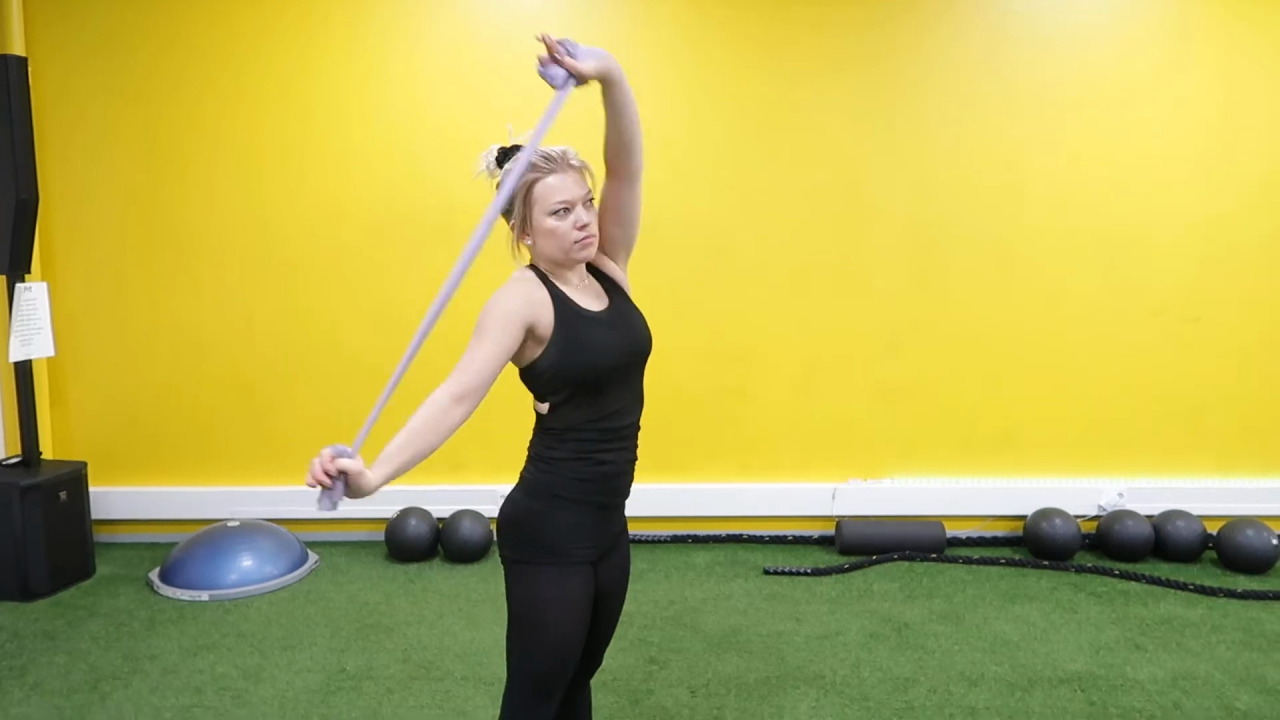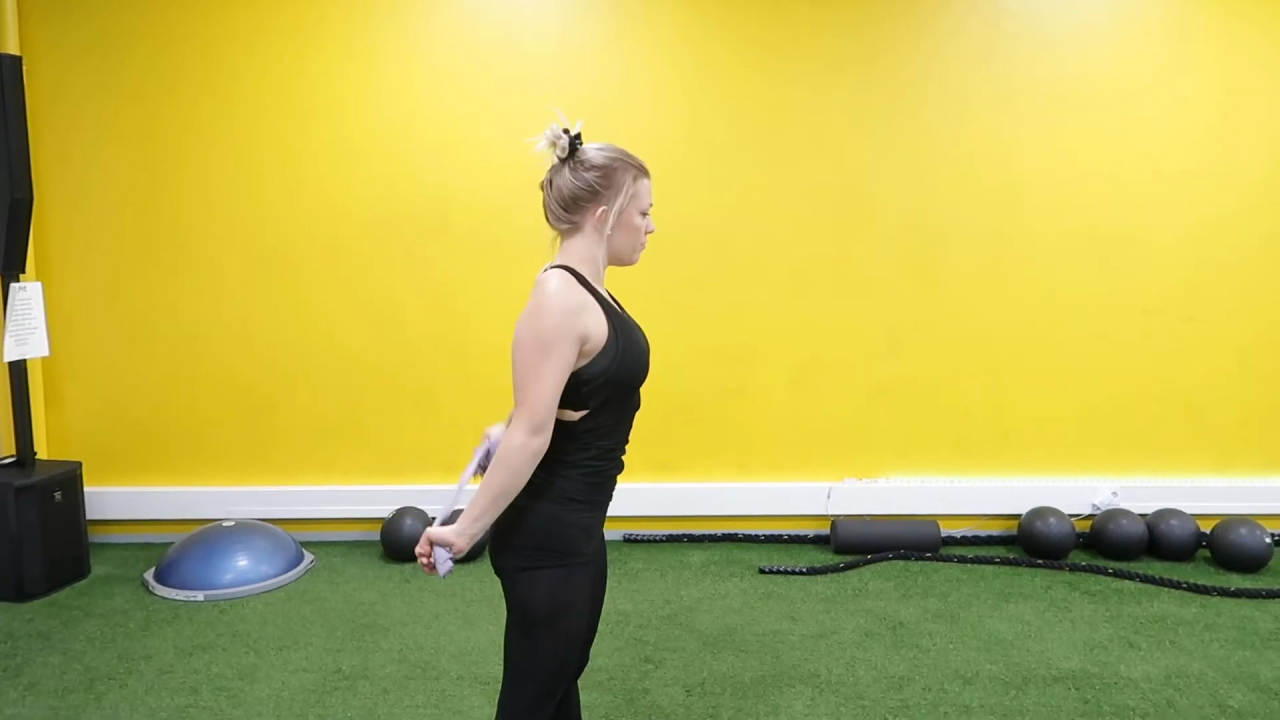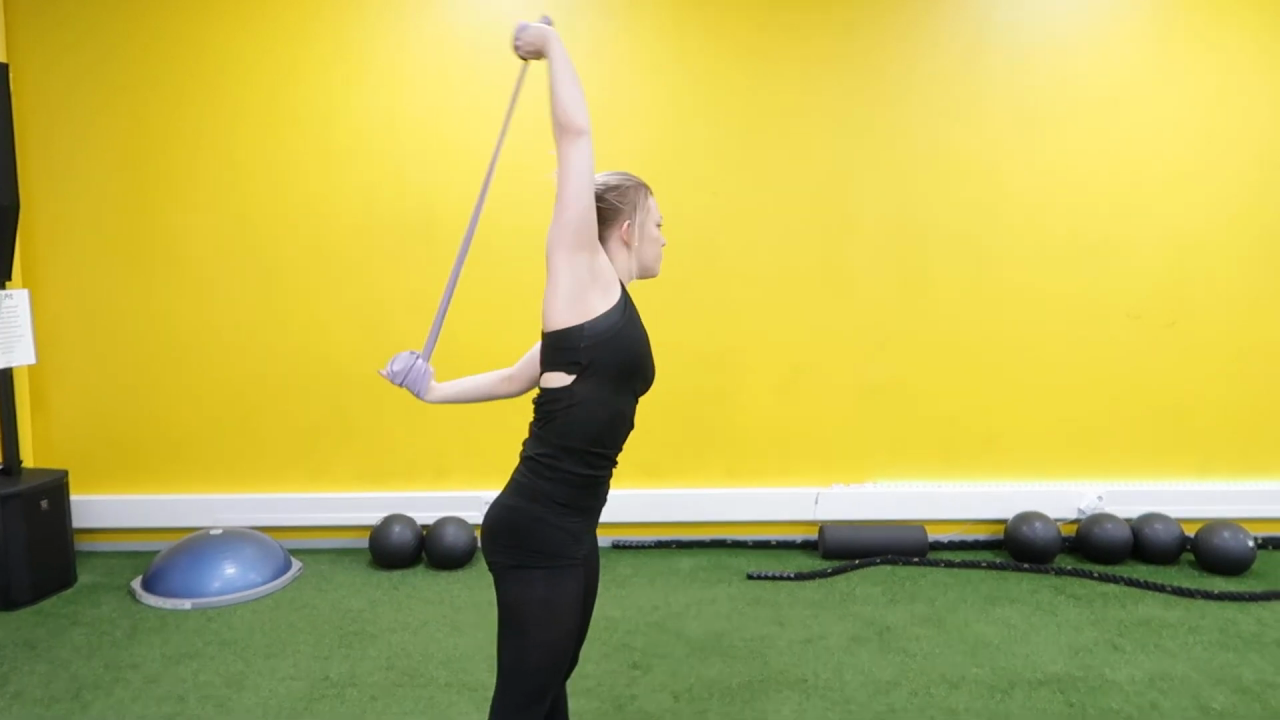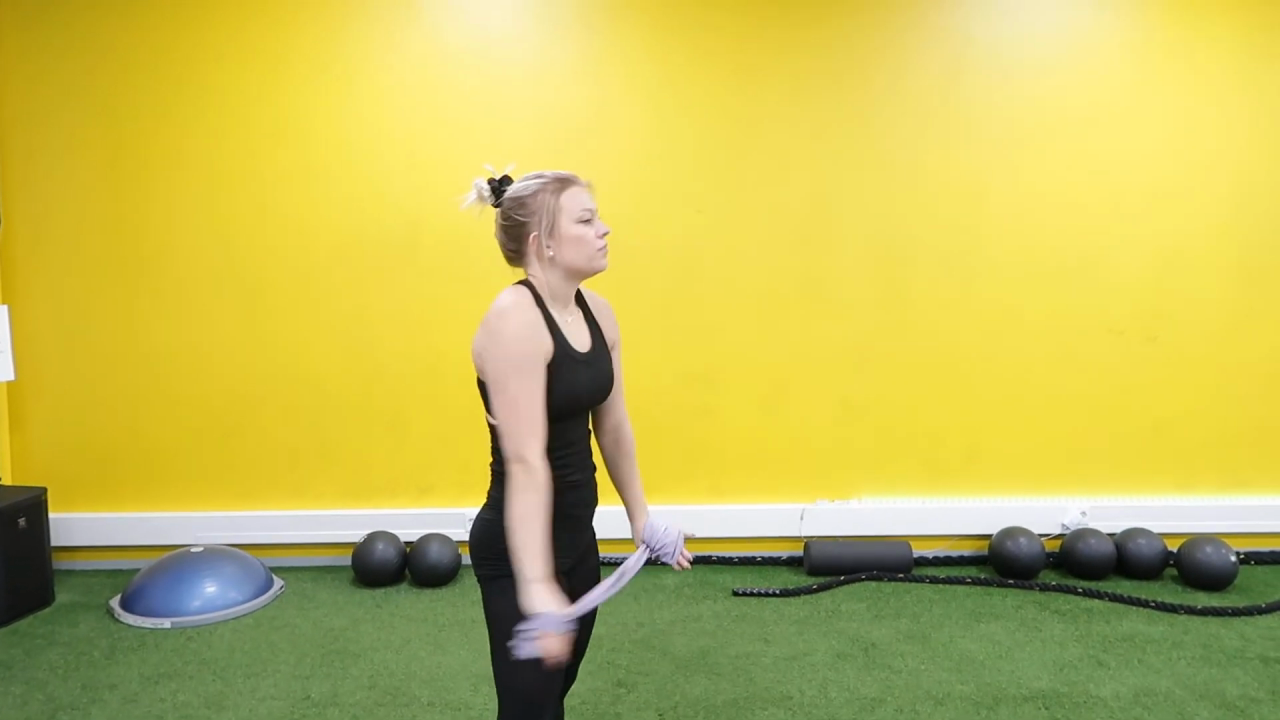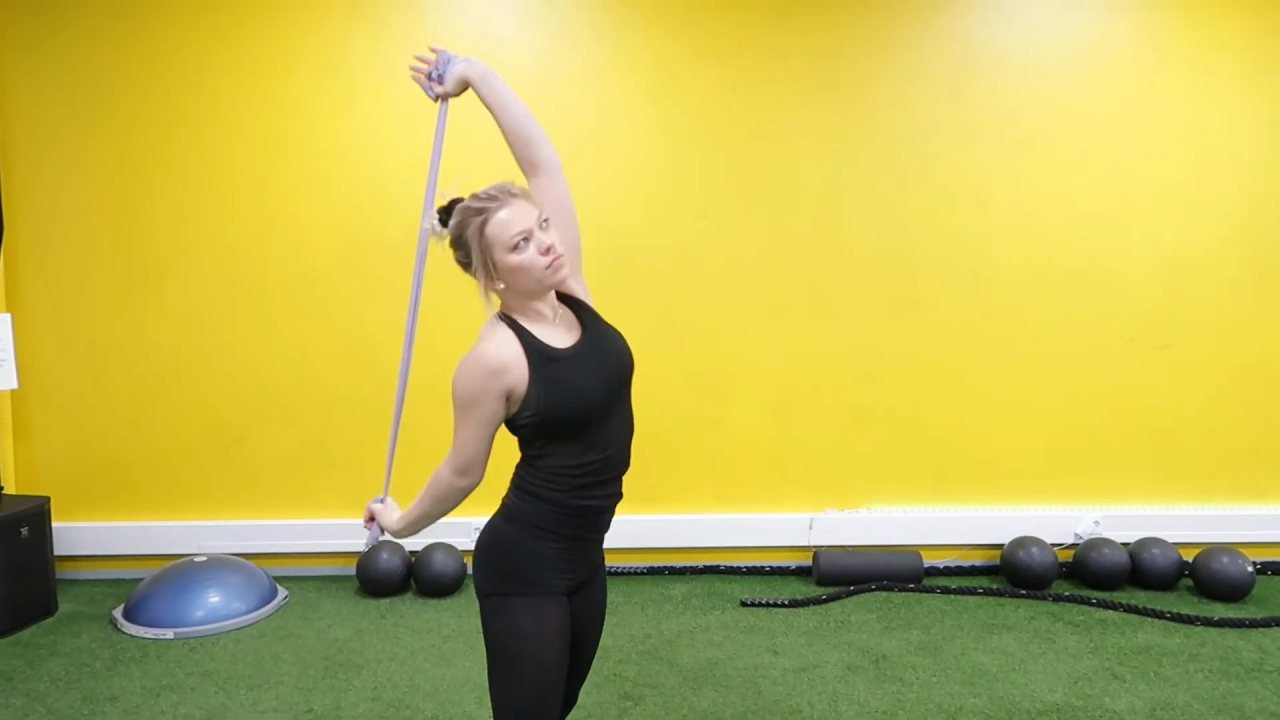
dt=1s
person 1, frame 1
left shoulder: (608, 269)
right shoulder: (522, 300)
left elbow: (627, 173)
right elbow: (459, 394)
left wrist: (611, 84)
right wrist: (375, 473)
left hip: (605, 524)
right hip: (546, 529)
person 1, frame 2
left shoulder: (580, 288)
right shoulder: (561, 299)
right elbow: (532, 434)
left wrist: (505, 429)
right wrist: (466, 531)
left hip: (575, 526)
right hip: (548, 534)
person 1, frame 3
left shoulder: (605, 309)
right shoulder: (580, 273)
left elbow: (519, 376)
right elbow: (573, 137)
left wrist: (438, 390)
right wrist: (554, 44)
left hip: (569, 529)
right hip: (537, 530)
person 1, frame 4
left shoulder: (596, 311)
right shoulder: (513, 321)
left elbow: (613, 422)
right elbow: (525, 462)
left wrist: (642, 518)
right wrist: (537, 585)
left hip: (576, 536)
right hip: (522, 546)
person 1, frame 5
left shoulder: (571, 289)
right shoulder: (493, 358)
left elbow: (542, 164)
right elbow: (463, 473)
left wrist: (477, 74)
right wrist: (404, 521)
left hip: (582, 555)
right hip: (524, 563)
